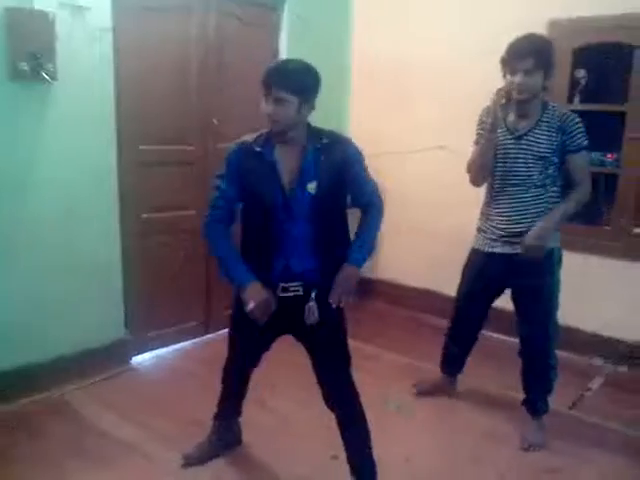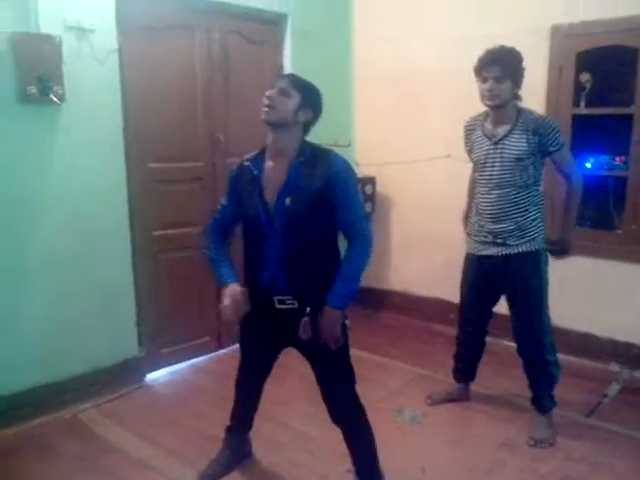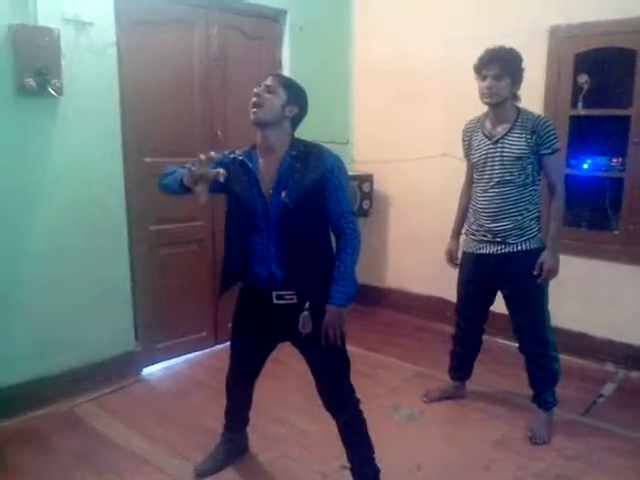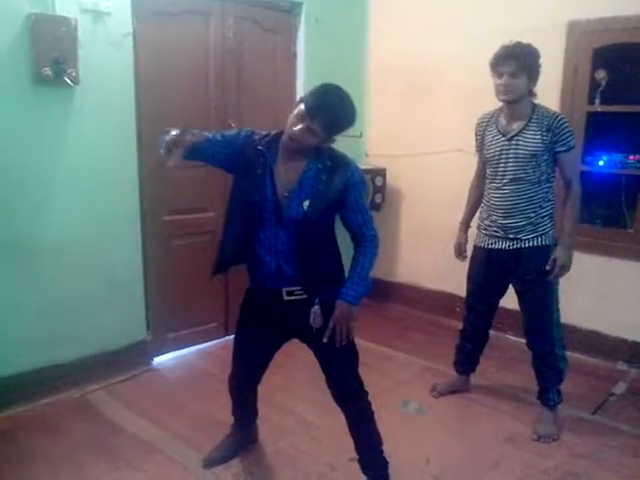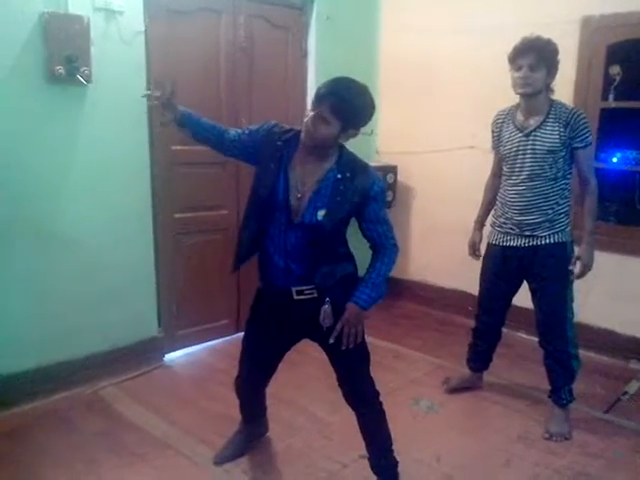
dt=1s
person 1, frame 1
left shoulder: (340, 152)
right shoulder: (245, 155)
left elbow: (372, 207)
right elbow: (216, 222)
left wrist: (354, 262)
right wrist: (244, 282)
left hip: (320, 293)
right hip: (261, 293)
left knee: (339, 389)
right knee: (238, 366)
right ankle: (225, 430)
person 1, frame 2
left shoulder: (331, 169)
right shoulder: (244, 172)
left elbow: (360, 239)
right elbow: (216, 233)
left wrist: (336, 304)
right wrist: (229, 282)
left hip: (315, 308)
right hip: (261, 307)
left knee: (343, 403)
right knee: (248, 381)
right ankle: (236, 443)
person 1, frame 3
left shoulder: (322, 164)
right shoulder: (235, 165)
left elbow: (348, 234)
right elbow: (166, 179)
left wrist: (337, 301)
right wrist: (191, 177)
left hip: (311, 303)
right hip: (255, 301)
left knee: (339, 398)
right knee: (239, 379)
right ankle: (233, 439)
person 1, frame 4
left shoulder: (342, 174)
right shoulder: (249, 148)
left elbow: (366, 239)
right elbow: (198, 143)
left wrist: (348, 298)
right wrist: (179, 140)
left hip: (319, 299)
right hip: (263, 297)
left knee: (349, 393)
right knee: (241, 377)
right ankle: (244, 429)
person 1, frame 5
left shoulder: (362, 182)
right shoulder: (274, 142)
left elbow: (386, 248)
right elbow: (224, 138)
left wrist: (361, 301)
right wrist: (176, 112)
left hip: (332, 300)
right hip: (274, 296)
left knee: (361, 395)
right knee: (248, 379)
right ankle: (253, 426)
person 2, frame 1
left shoulder: (565, 123)
right shoulder: (490, 117)
left elbow: (582, 188)
right elbow: (476, 177)
left wrist: (547, 225)
right wrist: (494, 124)
left hip: (536, 250)
right hip: (489, 243)
left knee: (537, 336)
right knee: (464, 317)
left ankle: (535, 413)
right ankle: (448, 377)
person 2, frame 2
left shoulder: (539, 127)
right shoulder: (472, 128)
left elbow: (573, 179)
left wrist: (566, 234)
left hip: (524, 251)
right hip: (479, 248)
left knee: (532, 332)
right knee: (470, 322)
left ankle: (543, 410)
right ankle: (461, 384)
person 2, frame 3
left shoulder: (537, 128)
right shoulder: (471, 130)
left elbow: (556, 190)
left wrist: (551, 247)
right wrist: (454, 234)
left hip: (523, 251)
right hip: (477, 248)
left knee: (534, 332)
right knee: (467, 322)
left ankle: (545, 407)
right ankle: (457, 381)
person 2, frame 4
left shoulder: (553, 125)
right shoulder: (485, 125)
left elbow: (572, 186)
left wrist: (565, 244)
right wrist: (463, 226)
left hip: (535, 246)
right hip: (489, 243)
left knee: (542, 328)
right knee: (475, 315)
left ankle: (549, 404)
right ankle: (462, 375)
person 2, frame 5
left shoulder: (571, 121)
right shoulder: (501, 121)
left elbow: (588, 183)
left wrist: (587, 241)
right wrist: (478, 225)
left hip: (551, 244)
right hip: (503, 240)
left knee: (555, 327)
right knee: (487, 312)
left ankle: (561, 403)
right ankle: (475, 372)
